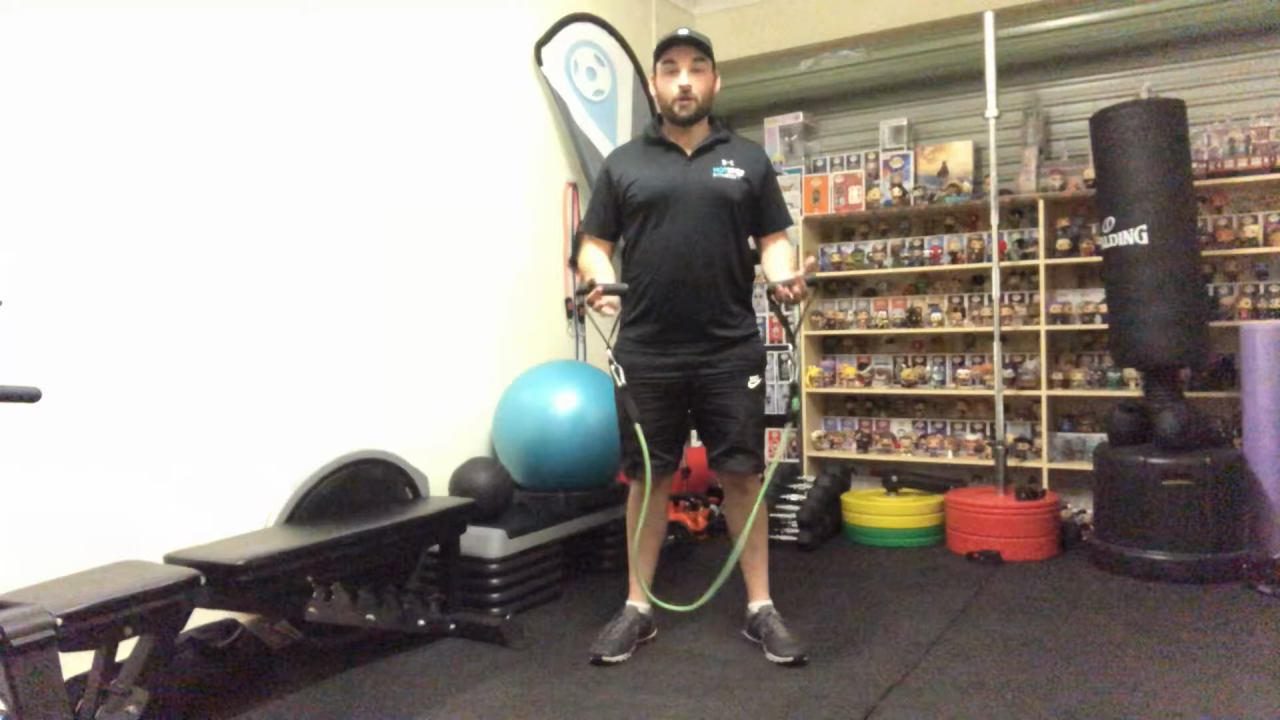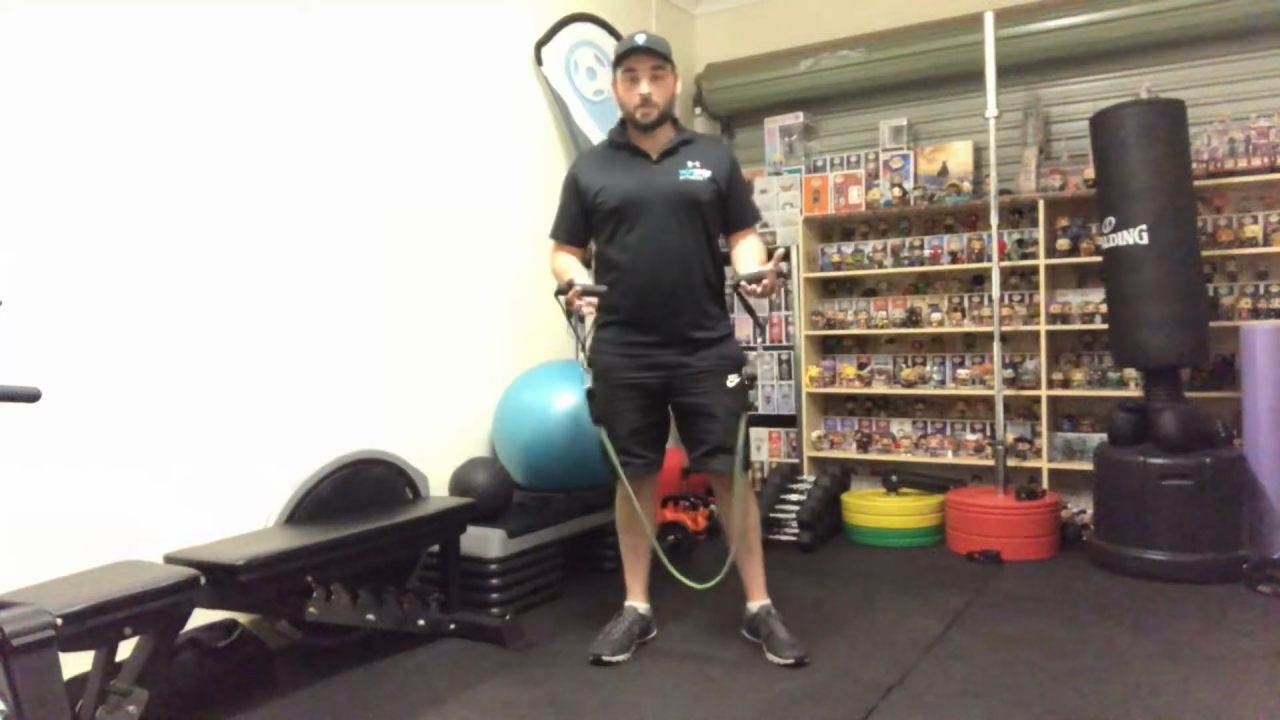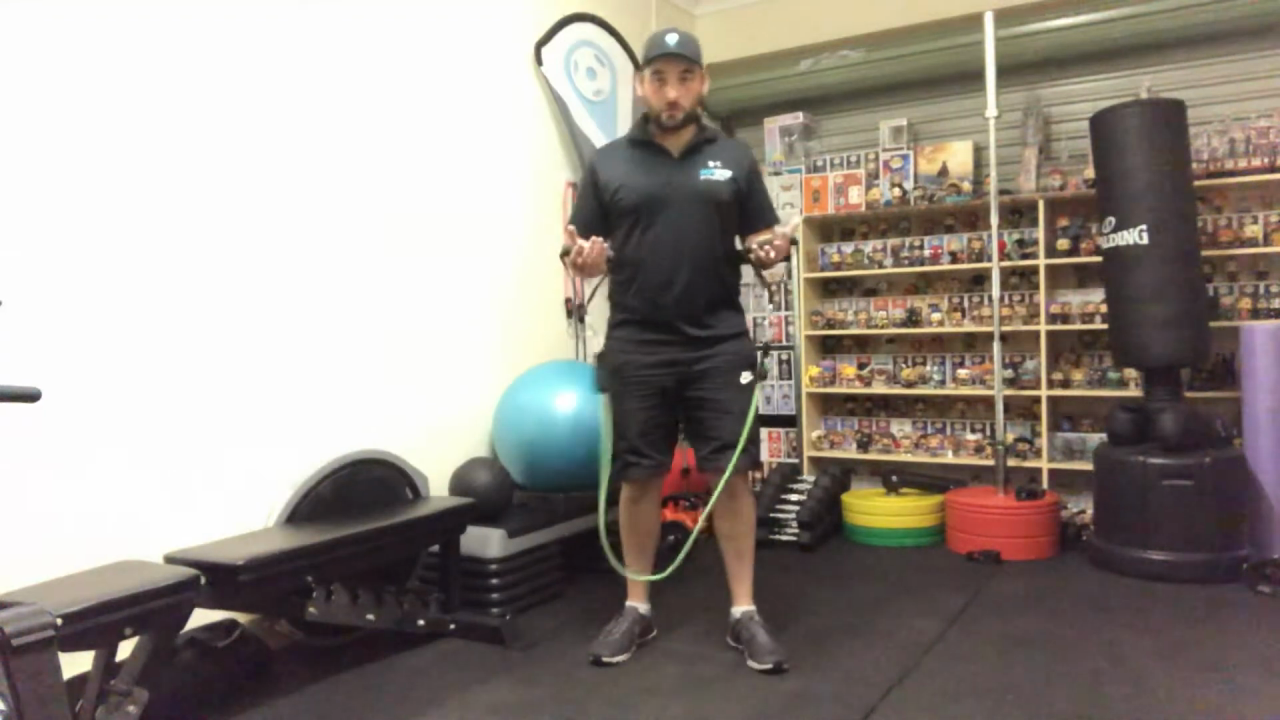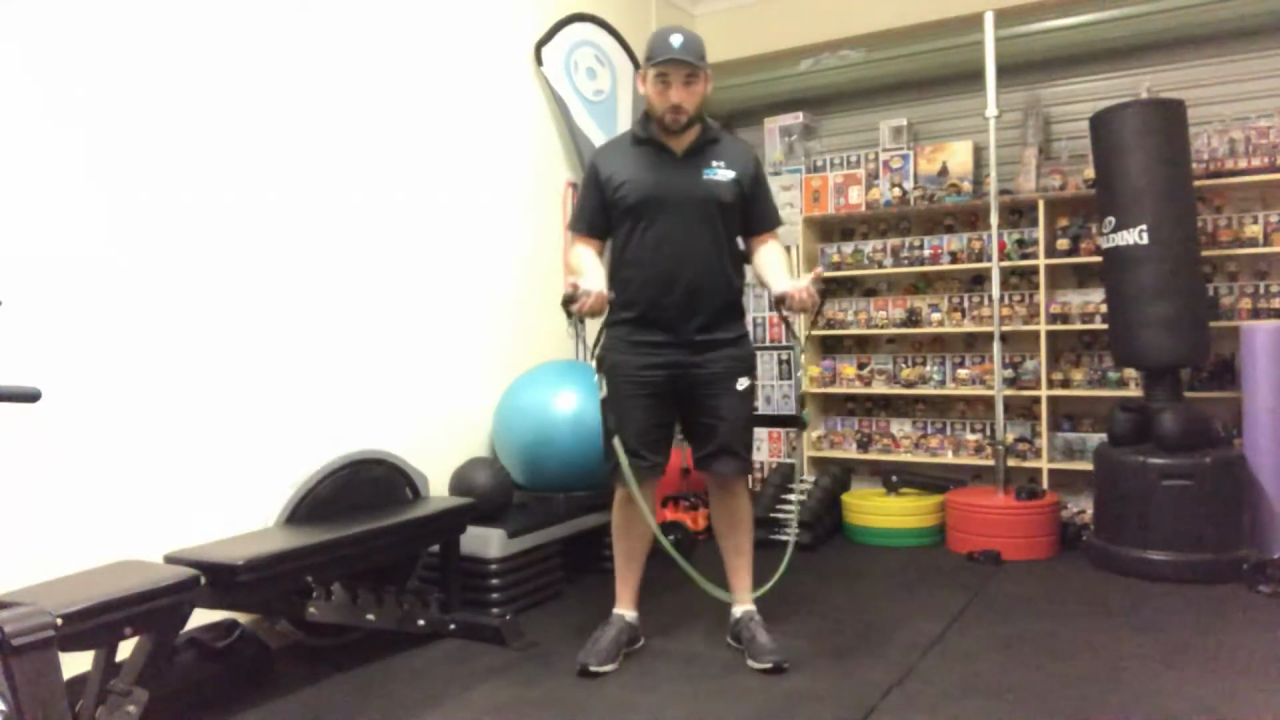
dt=0.7s
person 1, frame 1
left shoulder: (748, 159)
right shoulder: (623, 163)
left elbow: (773, 239)
right elbow: (595, 244)
left wrist: (784, 277)
right wrist: (599, 282)
left hip: (730, 349)
right hip: (647, 351)
left knee: (742, 473)
right knee: (647, 476)
left ankle: (760, 608)
right ankle: (638, 608)
person 1, frame 2
left shoulder: (713, 158)
right shoulder: (590, 168)
left elbow: (742, 235)
right elbow: (565, 251)
left wrist: (754, 270)
right wrist: (575, 283)
left hip: (706, 347)
right hip: (623, 352)
left knee: (728, 472)
right knee: (633, 478)
left ankle: (758, 607)
right ankle: (637, 608)
person 1, frame 3
left shoulder: (733, 158)
right shoulder: (609, 163)
left elbow: (761, 239)
right elbow: (585, 246)
left wrist: (774, 249)
right wrist: (584, 258)
left hip: (719, 343)
right hip: (636, 346)
left knee: (731, 473)
right knee: (637, 477)
left ankle: (744, 613)
right ankle: (636, 609)
person 1, frame 4
left shoulder: (737, 158)
right shoulder: (610, 160)
left elbow: (764, 241)
right elbow: (584, 244)
left wrist: (785, 283)
right wrist: (589, 283)
left hip: (720, 346)
right hip: (634, 347)
left knee: (728, 476)
right knee: (634, 480)
left ankle: (744, 613)
right ankle: (624, 616)
